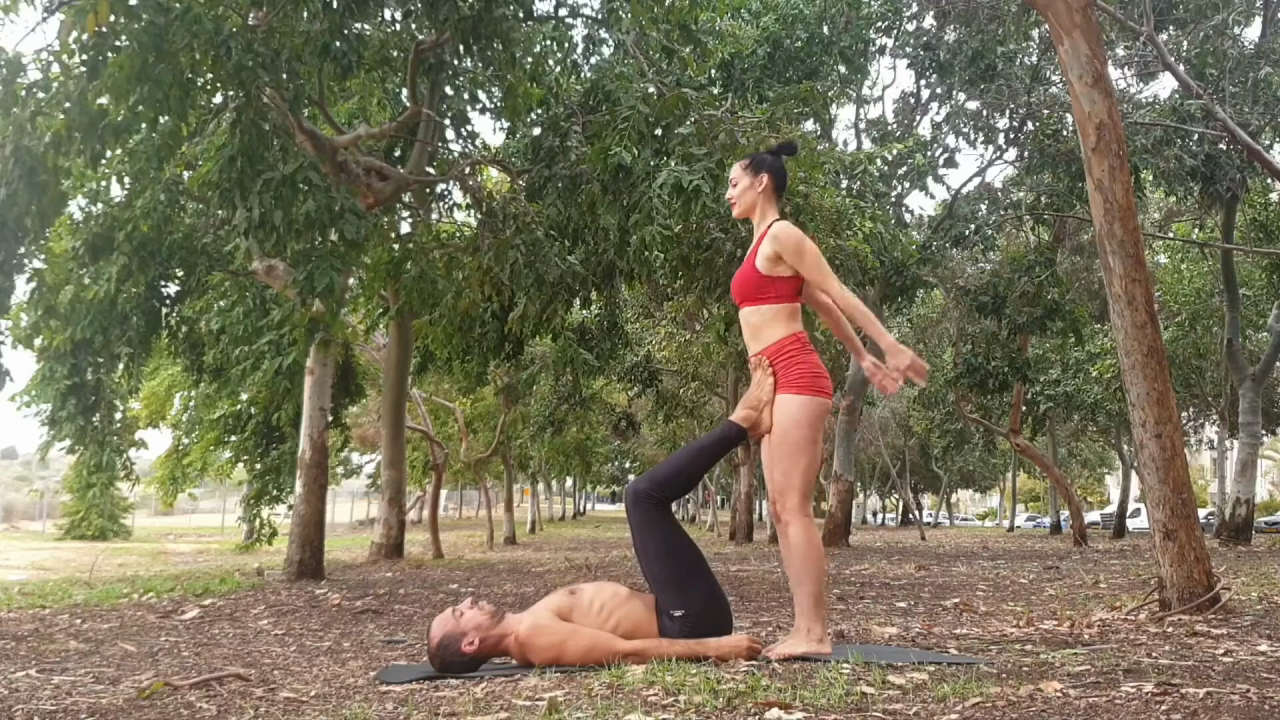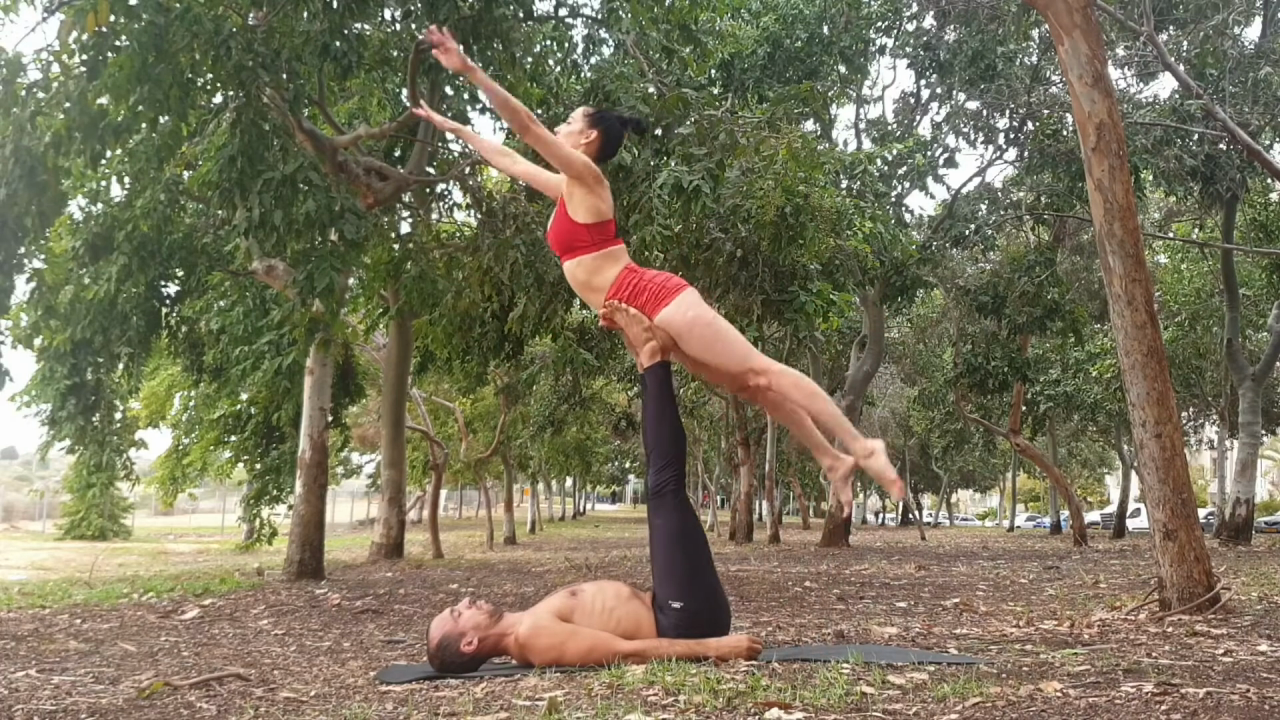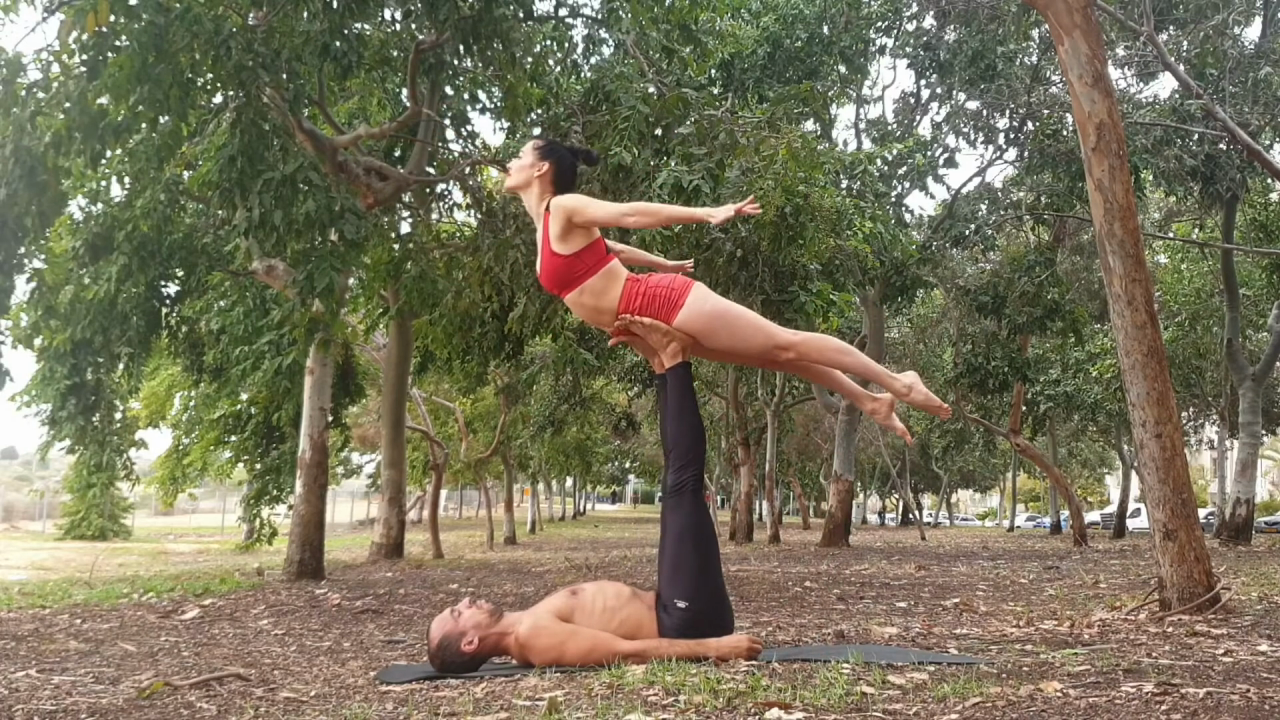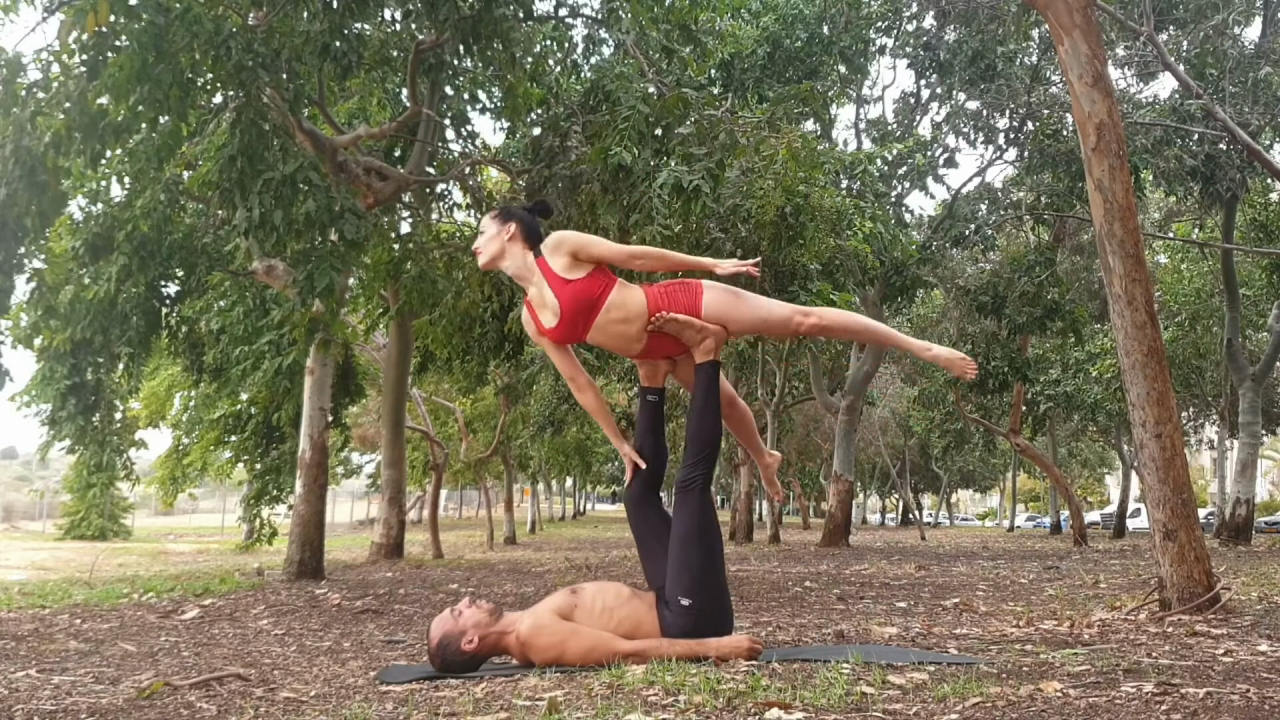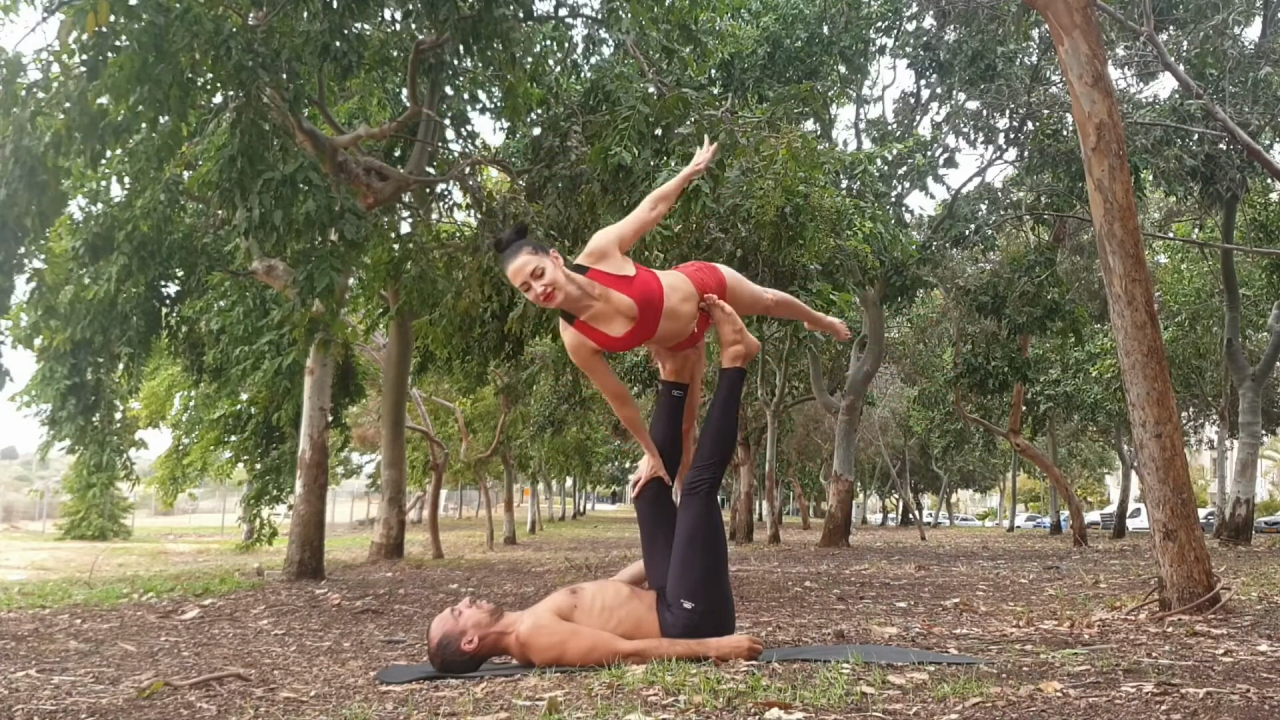
dt=1s
person 1, frame 1
left shoulder: (781, 234)
right shoulder: (765, 241)
left elbow: (835, 294)
right elbow: (823, 304)
left wrist: (890, 346)
right wrist: (865, 359)
left hip: (794, 379)
right hip: (783, 383)
left knee: (792, 510)
right knee: (784, 511)
left ankle: (811, 632)
right ankle: (807, 628)
person 1, frame 2
left shoulder: (584, 177)
right shoulder: (569, 190)
left elbow: (530, 125)
right elbow: (510, 157)
left wrist: (472, 71)
right wrist: (452, 126)
left hip: (656, 300)
right hip: (648, 314)
left knee: (757, 372)
right knee: (748, 382)
left ankle: (860, 446)
right ankle: (832, 459)
person 1, frame 3
left shoulder: (564, 208)
right shoulder: (547, 228)
left elbow: (630, 214)
left wrist: (706, 214)
right wrist: (663, 264)
left hip: (665, 304)
right hip: (653, 324)
left knee: (782, 345)
right knee: (770, 355)
left ankle: (896, 383)
right ankle: (869, 401)
person 1, frame 4
left shoulder: (560, 247)
right shoulder: (532, 318)
left elbow: (638, 255)
right elbow: (579, 382)
left wrist: (712, 264)
right wrist: (619, 443)
left hip: (684, 305)
right hip: (667, 348)
left knee: (803, 319)
right knee: (725, 403)
left ankle: (919, 347)
right ankle: (764, 459)
person 1, frame 5
left shoulder: (599, 251)
right shoulder: (576, 338)
left elbow: (651, 208)
right elbow: (620, 400)
left wrist: (691, 169)
right wrist: (651, 455)
left hip: (704, 286)
left knee: (769, 302)
right knee: (682, 416)
left ankle: (820, 321)
person 2, frame 1
left shoulder: (527, 625)
right shoulder: (530, 635)
right elbow: (627, 652)
right wrist: (714, 646)
left hip: (679, 619)
right hip: (689, 623)
left knee: (646, 495)
right knee: (645, 494)
left ankle: (743, 424)
right ankle: (740, 424)
person 2, frame 2
left shoulder: (530, 625)
right shoulder: (530, 635)
right elbow: (627, 652)
right wrist: (713, 646)
left hip: (676, 617)
right hip: (687, 622)
right knee: (665, 485)
left ankle: (649, 361)
right ankle: (651, 359)
person 2, frame 3
left shoulder: (531, 623)
right shoulder: (531, 635)
right elbow: (628, 652)
right wrist: (712, 647)
left hip: (674, 614)
right hip: (689, 623)
right knee: (683, 486)
left ankle: (666, 364)
right ankle: (672, 359)
person 2, frame 4
left shoulder: (529, 624)
right shoulder: (532, 634)
right elbow: (628, 652)
right wrist: (712, 647)
left hip: (673, 610)
right hip: (689, 623)
left knee: (640, 495)
right knee: (691, 484)
left ankle: (652, 381)
right ankle: (704, 356)
person 2, frame 5
left shoulder: (529, 623)
right shoulder: (531, 635)
left elbow: (607, 591)
right elbow: (628, 653)
right wrist: (715, 647)
left hip: (670, 607)
right hip: (691, 621)
left knee: (651, 485)
right knee: (700, 484)
left ankle: (675, 377)
right ankle: (732, 361)
